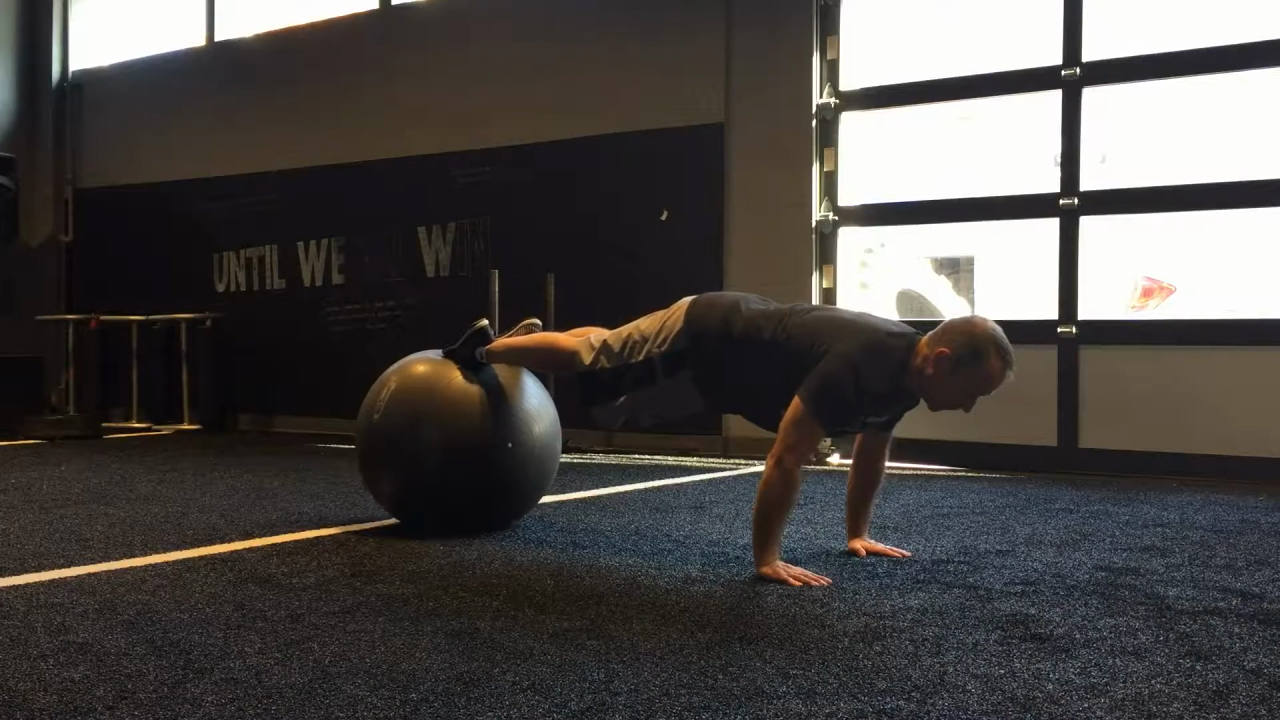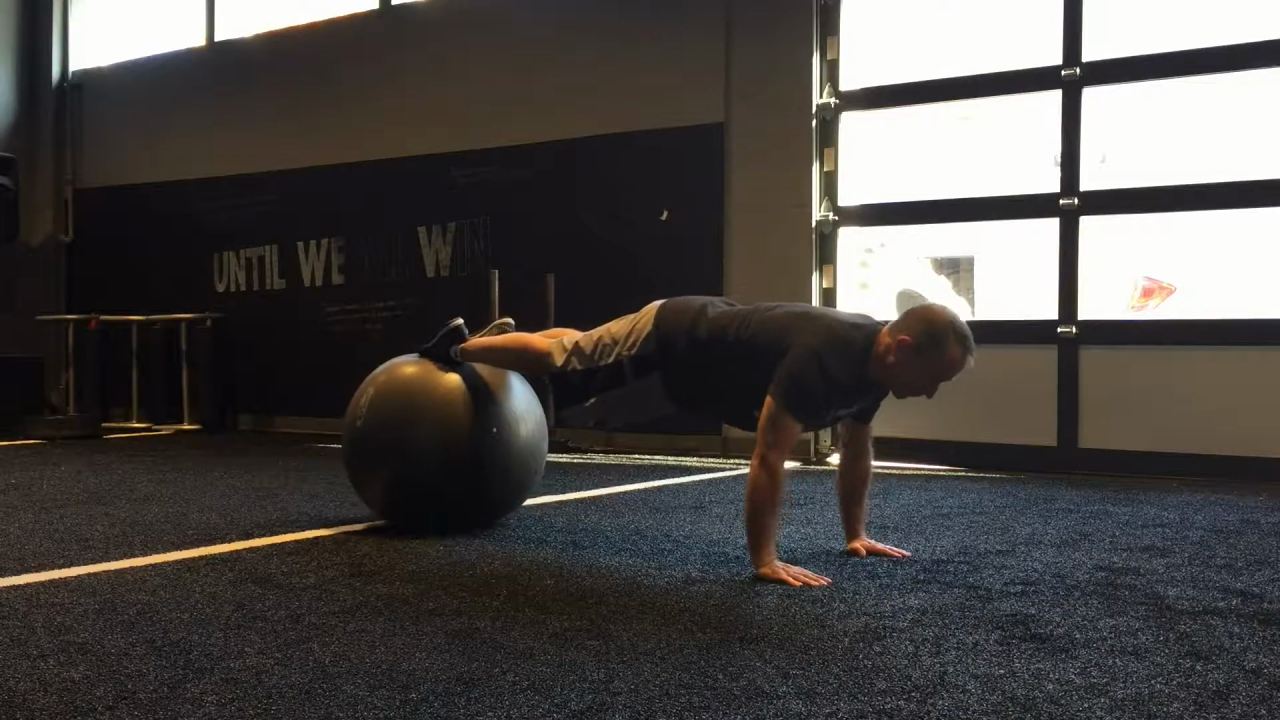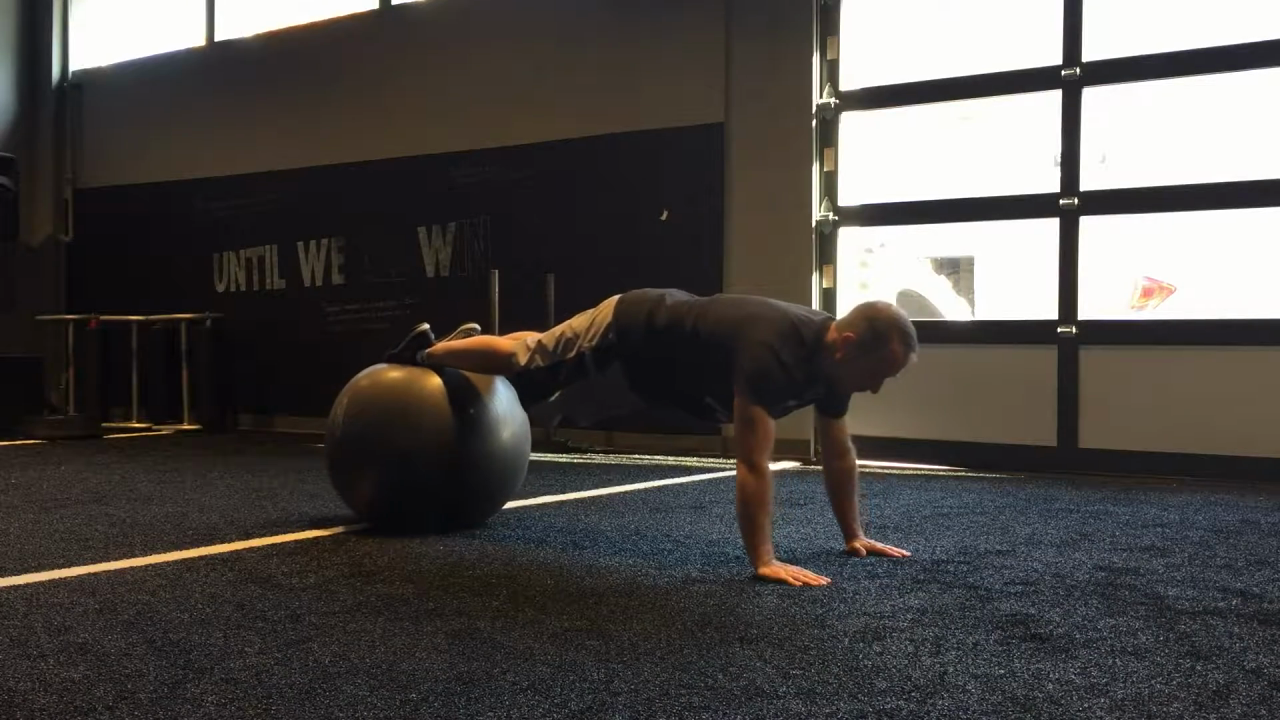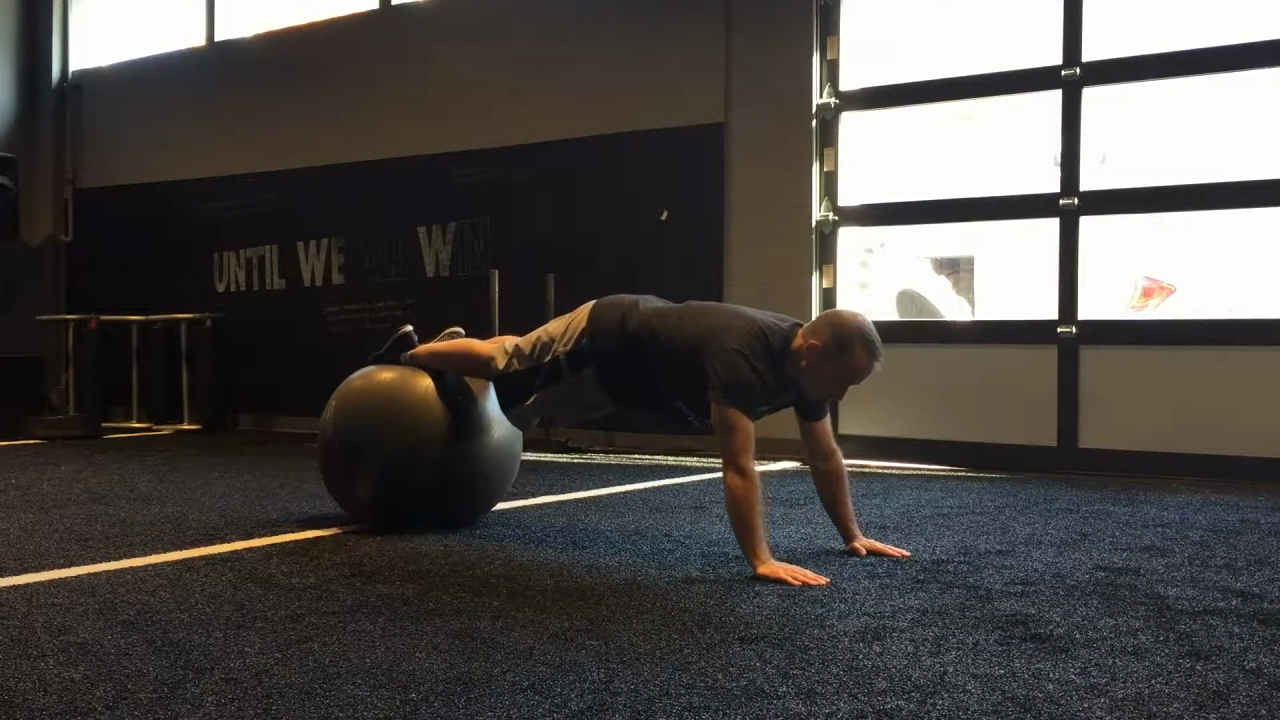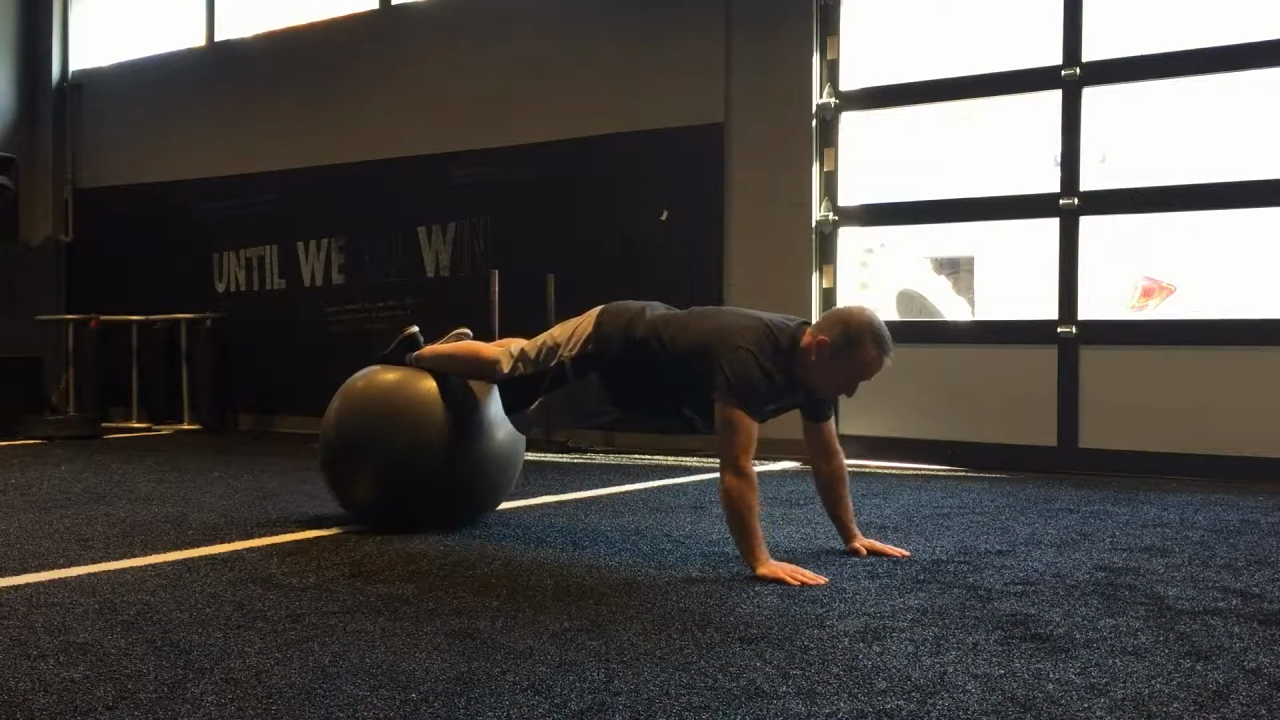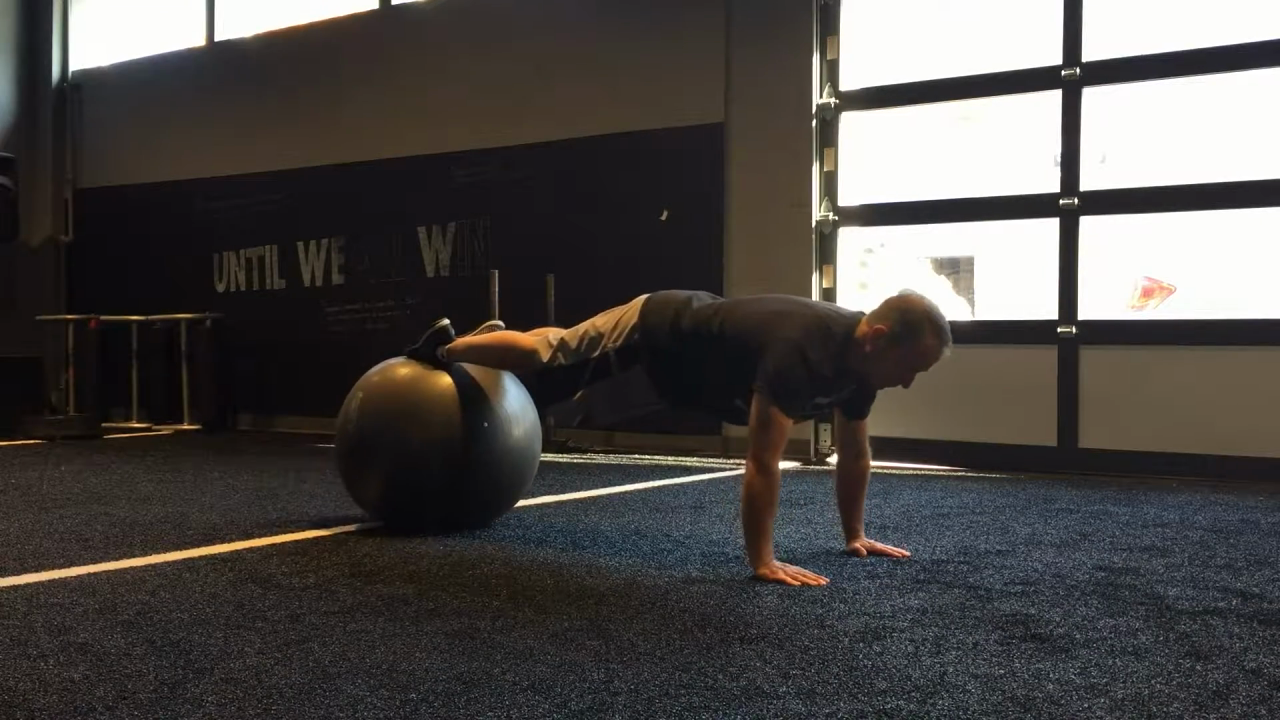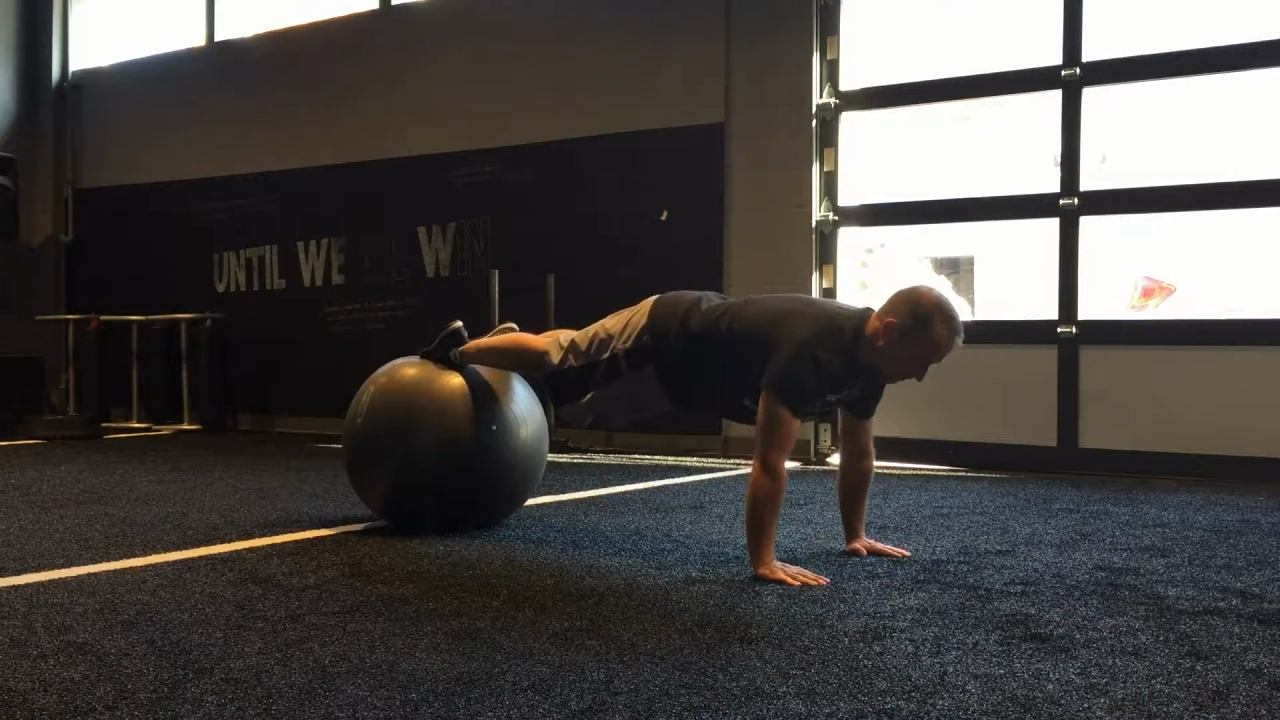
dt=0.7s
person 1, frame 1
left shoulder: (905, 371)
right shoulder: (860, 365)
left elbow: (871, 450)
right elbow: (785, 460)
left wrist: (857, 533)
right wrist: (766, 559)
left hip: (735, 329)
right hip: (697, 340)
left knee: (604, 346)
right knee: (584, 359)
left ankle: (532, 332)
right ankle: (485, 347)
person 1, frame 2
left shoulder: (874, 363)
right shoulder: (824, 355)
left elbow: (856, 451)
right elbow: (769, 458)
left wrist: (856, 533)
right wrist: (764, 560)
left hip: (705, 329)
right hip: (666, 344)
left knee: (577, 346)
right knee: (557, 361)
left ankle: (502, 332)
right ankle: (460, 344)
person 1, frame 3
left shoulder: (831, 356)
right shoulder: (775, 350)
left elbow: (837, 453)
right elbow: (753, 462)
left wrist: (854, 535)
right wrist: (763, 561)
left hip: (666, 324)
right hip: (627, 336)
left knee: (539, 354)
right knee: (523, 365)
left ankle: (471, 337)
right ankle: (429, 349)
person 1, frame 4
left shoulder: (806, 362)
right shoulder: (744, 356)
left elbow: (825, 456)
right elbow: (738, 465)
left wrist: (853, 535)
right wrist: (761, 560)
left hip: (641, 325)
right hip: (600, 342)
left knee: (515, 358)
right knee: (504, 367)
left ankle: (453, 340)
right ankle: (412, 350)
person 1, frame 5
left shoulder: (814, 364)
right shoulder: (751, 356)
left elbow: (826, 455)
right elbow: (735, 466)
left wrist: (851, 534)
right wrist: (759, 560)
left hip: (647, 339)
right hip: (607, 349)
left knee: (522, 361)
right knee: (508, 371)
left ankle: (462, 342)
right ankle: (415, 351)
person 1, frame 6
left shoulder: (860, 357)
right shoulder: (803, 347)
left elbow: (853, 454)
right elbow: (763, 461)
left wrist: (855, 535)
right wrist: (762, 561)
left hip: (691, 325)
right hip: (651, 337)
left knee: (556, 348)
right knee: (545, 357)
left ankle: (484, 336)
right ankle: (446, 345)
person 1, frame 7
left shoulder: (869, 359)
right shoulder: (812, 345)
left elbow: (857, 452)
right elbow: (769, 460)
left wrist: (855, 535)
right wrist: (763, 560)
left hip: (700, 327)
right hip: (660, 340)
left knee: (568, 354)
right knee: (554, 361)
left ankle: (509, 334)
right ankle: (458, 346)
